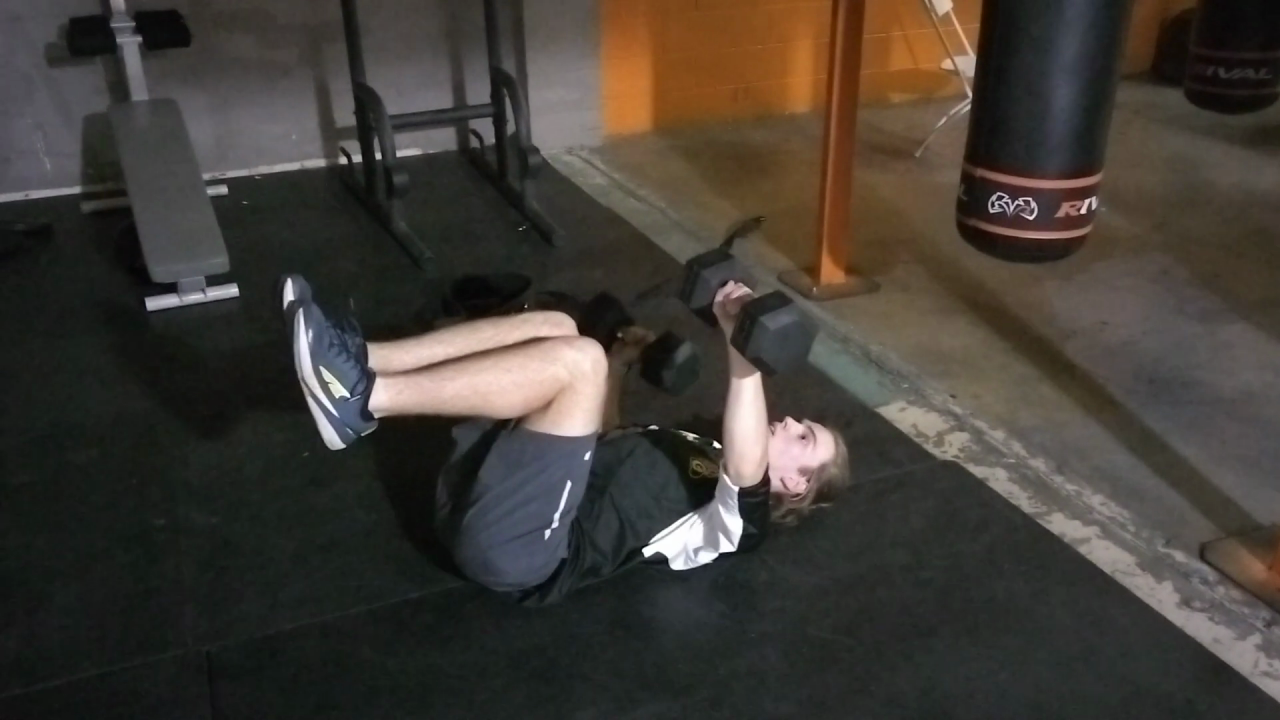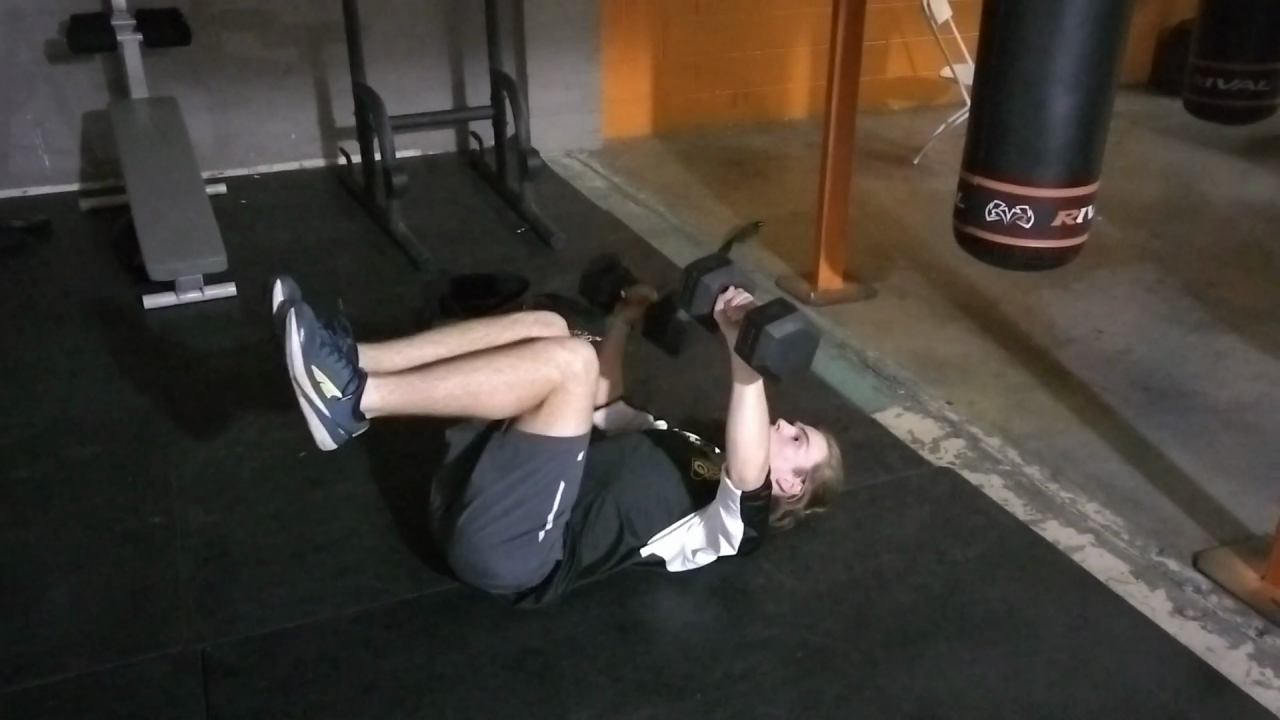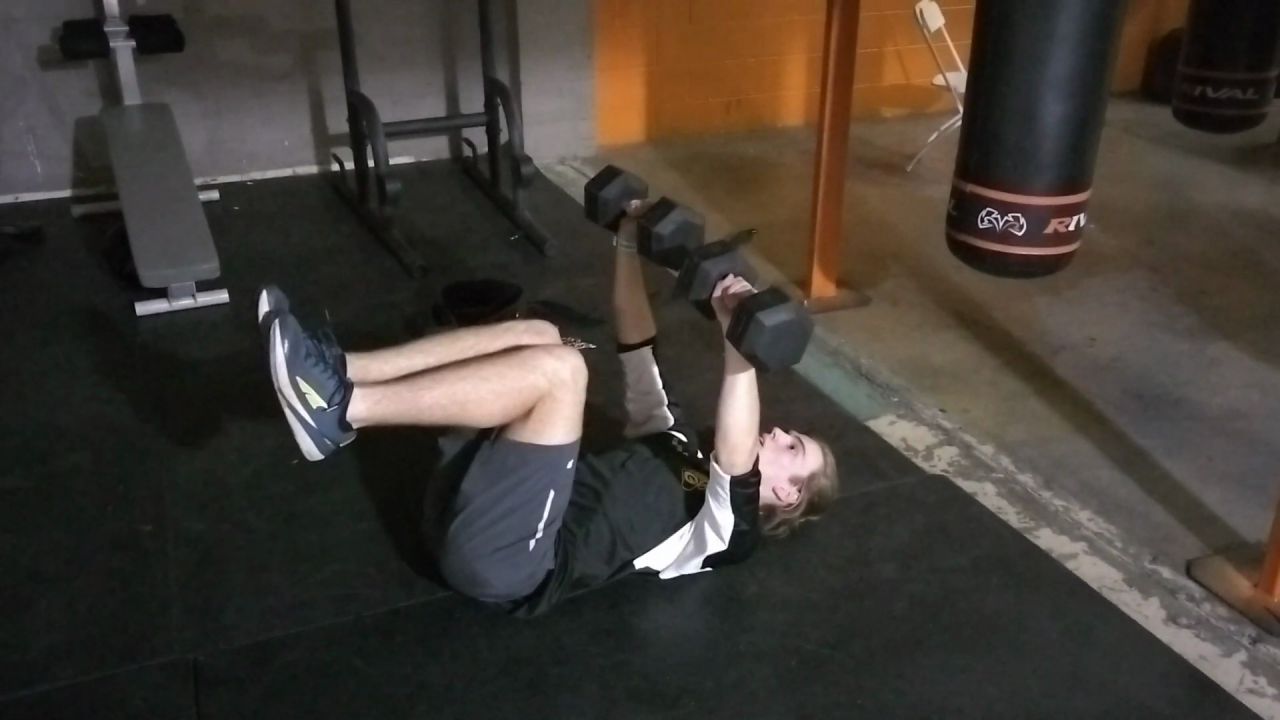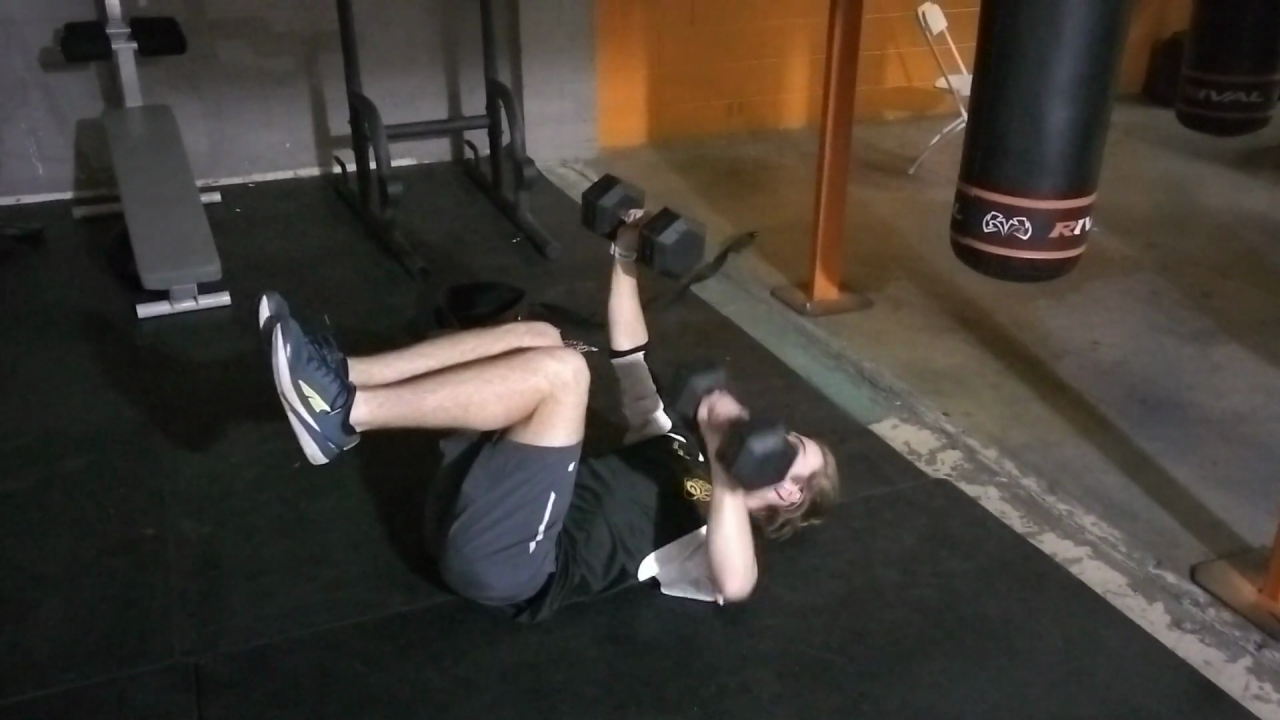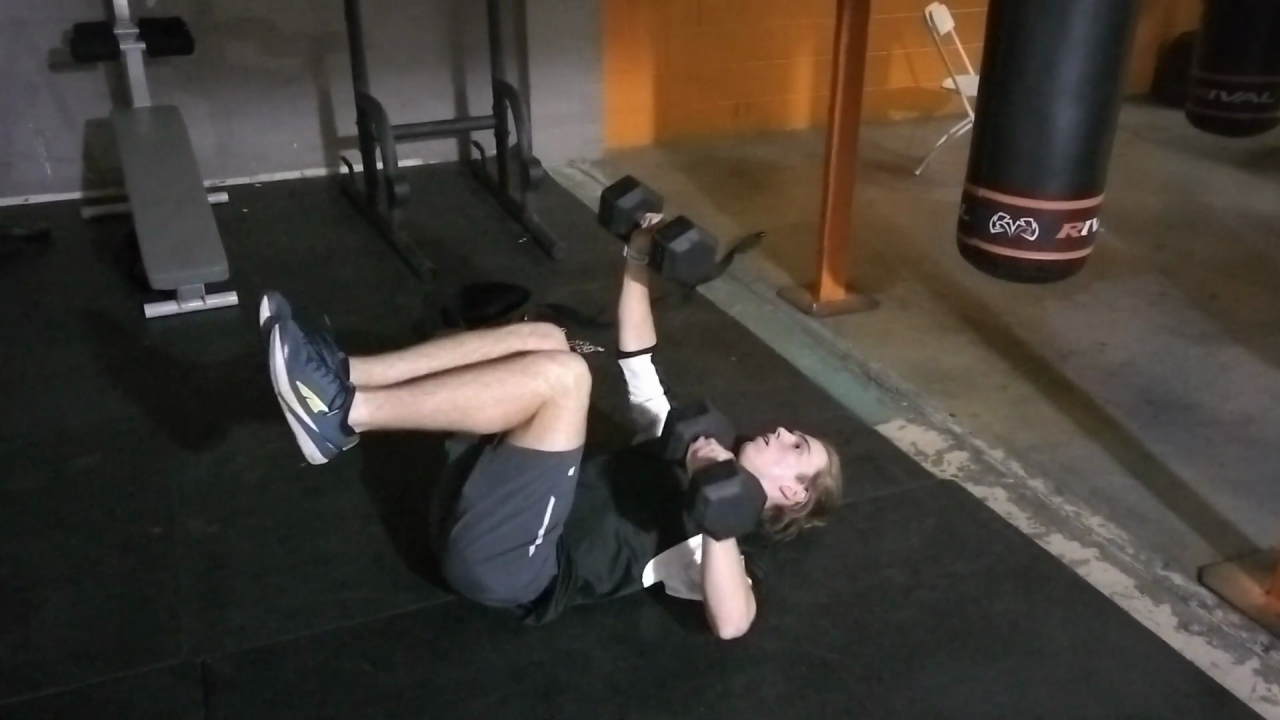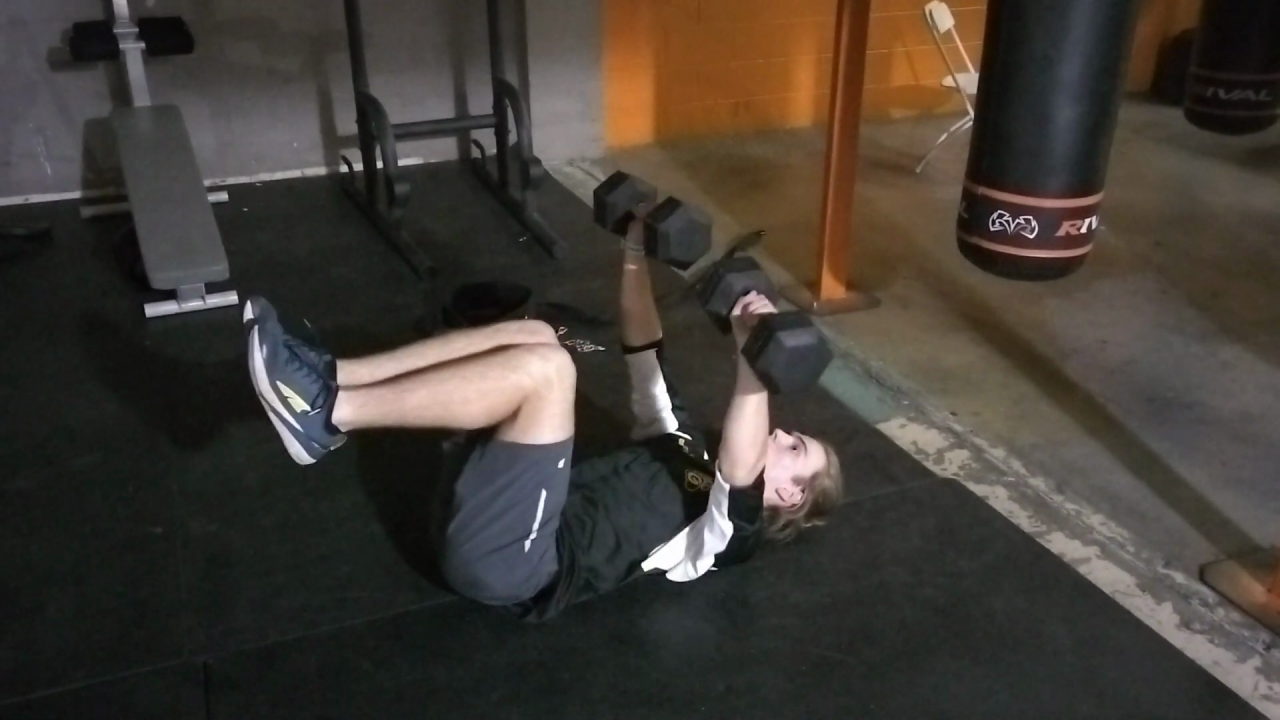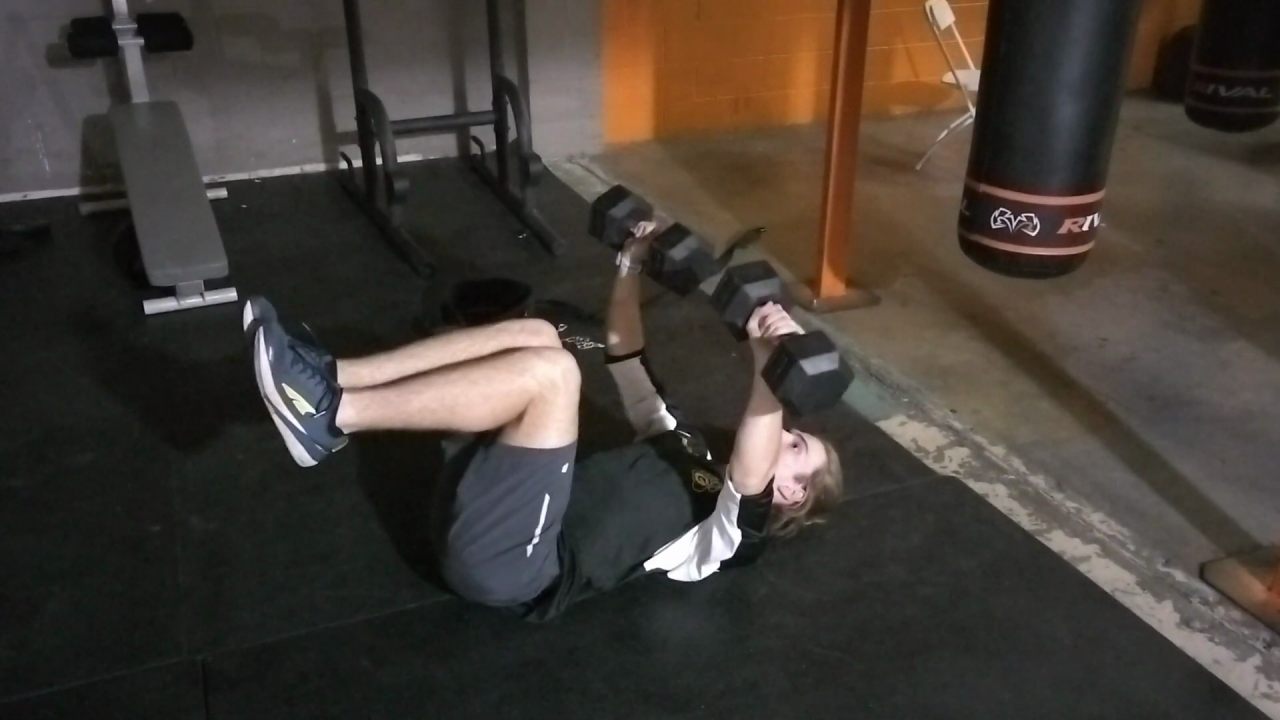
dt=0.7s
person 1, frame 1
left shoulder: (738, 519)
right shoulder: (696, 449)
left elbow: (745, 467)
right elbow: (598, 433)
left wrist: (743, 352)
right wrist: (620, 363)
left hip: (514, 544)
right hip: (478, 494)
left knee: (577, 359)
right knee: (553, 326)
left ankle: (362, 402)
right ankle: (358, 360)
person 1, frame 2
left shoulder: (736, 520)
right shoulder: (687, 446)
left elbow: (746, 473)
right elbow: (602, 409)
left wrist: (744, 356)
right wrist: (621, 324)
left hip: (508, 542)
right hip: (475, 491)
left knee: (569, 360)
right knee: (544, 326)
left ankle: (353, 401)
right ankle: (350, 360)
person 1, frame 3
left shoulder: (728, 527)
right shoulder: (675, 438)
left elbow: (735, 457)
right elbow: (637, 346)
left wrist: (740, 343)
right wrist: (628, 246)
left hip: (503, 555)
right hip: (473, 499)
left knee: (559, 367)
right knee: (537, 335)
left ankle: (340, 412)
right ankle: (338, 369)
person 1, frame 4
left shoulder: (725, 526)
right shoulder: (676, 443)
left elbow: (734, 582)
right elbow: (629, 353)
left wrist: (727, 454)
right wrist: (625, 258)
left hip: (502, 556)
right hip: (471, 502)
left knee: (560, 368)
right knee: (537, 335)
left ankle: (344, 413)
right ankle: (341, 373)
person 1, frame 5
left shoulder: (732, 533)
right shoulder: (681, 447)
left elbow: (730, 622)
right elbow: (637, 359)
right wrist: (638, 261)
left hip: (506, 560)
right hip: (478, 505)
left knee: (564, 372)
right knee: (545, 339)
left ankle: (342, 415)
right ankle: (341, 372)
person 1, frame 6
left shoulder: (726, 531)
right shoulder: (682, 442)
left elbow: (741, 465)
right elbow: (643, 349)
right wrist: (636, 252)
left hip: (510, 556)
right hip: (483, 508)
left knee: (545, 367)
right knee: (535, 336)
left ankle: (328, 415)
right ankle: (328, 376)
person 1, frame 7
left shoulder: (730, 533)
right shoulder: (681, 440)
left elbow: (750, 472)
right elbow: (624, 358)
left wrist: (771, 365)
right wrist: (631, 268)
left hip: (507, 558)
right hip: (478, 504)
left knee: (550, 368)
right knee: (535, 334)
left ankle: (329, 415)
right ankle: (329, 375)
